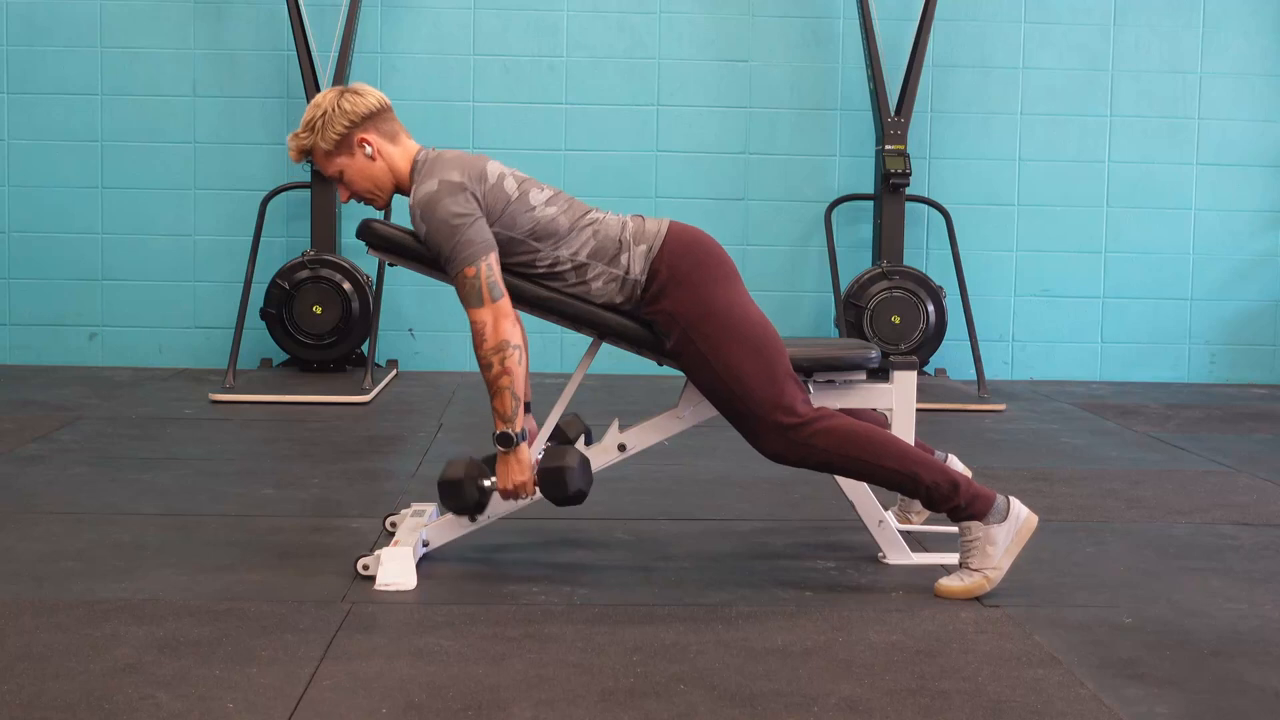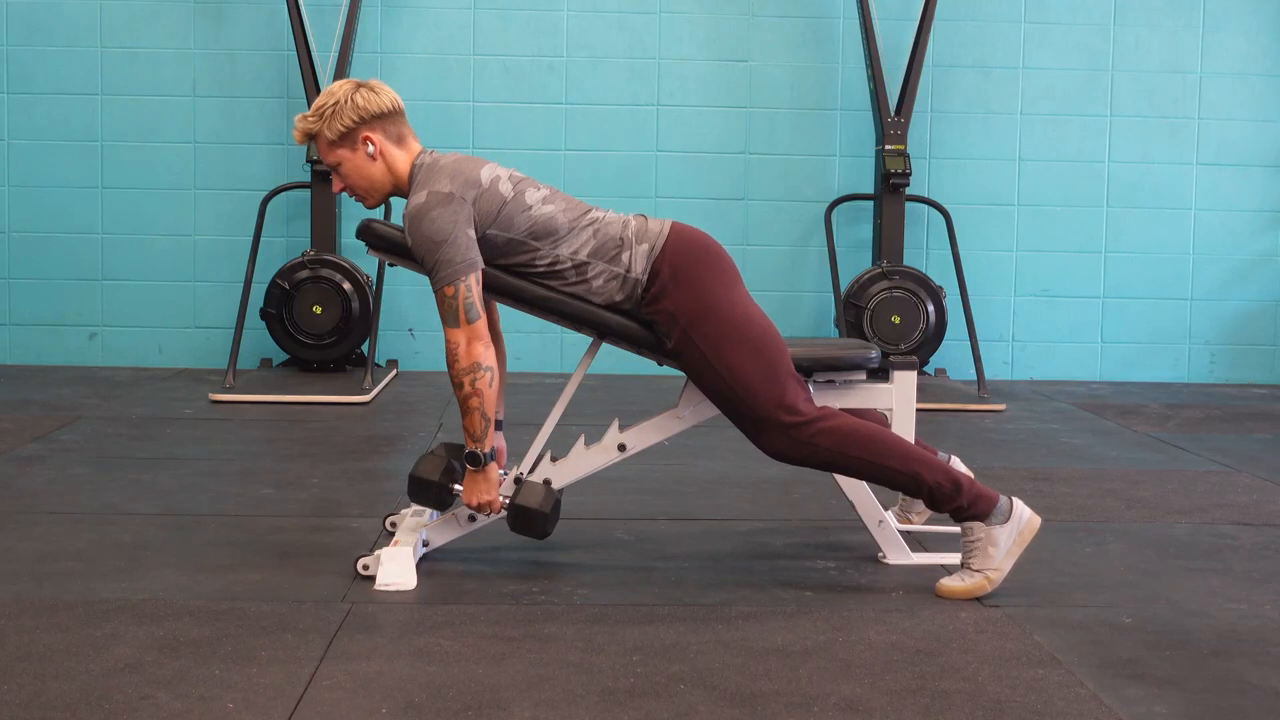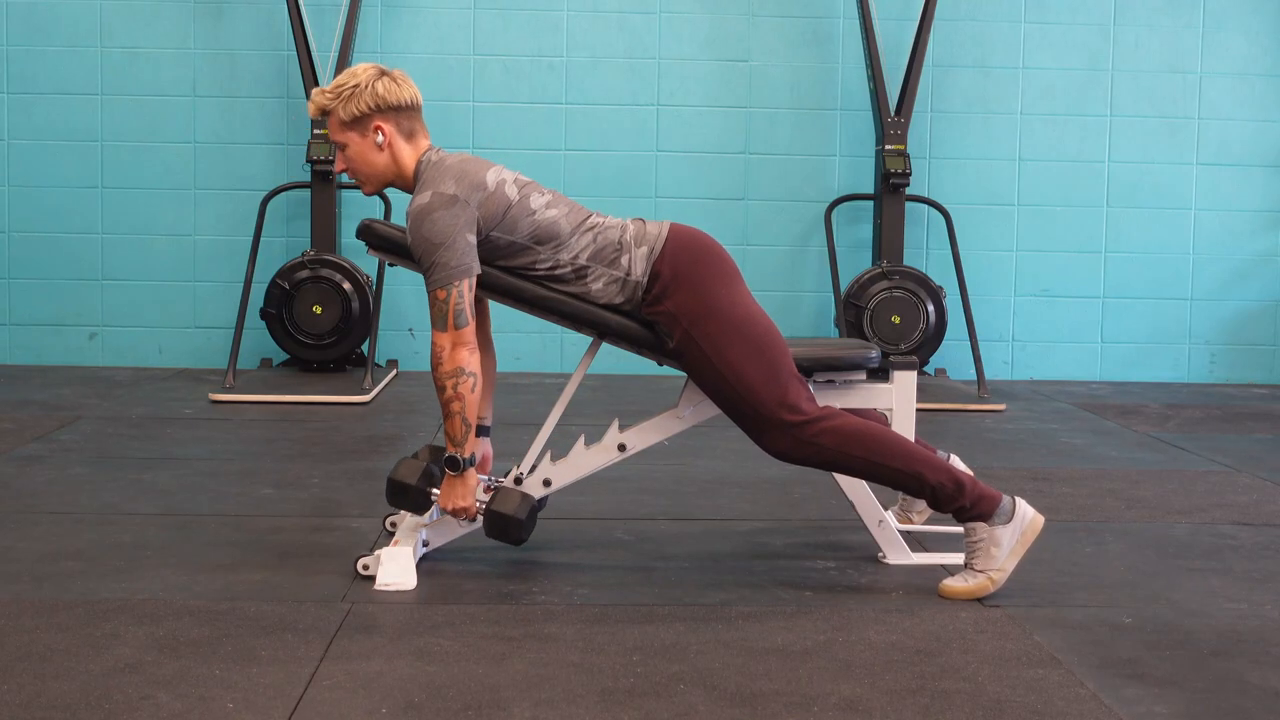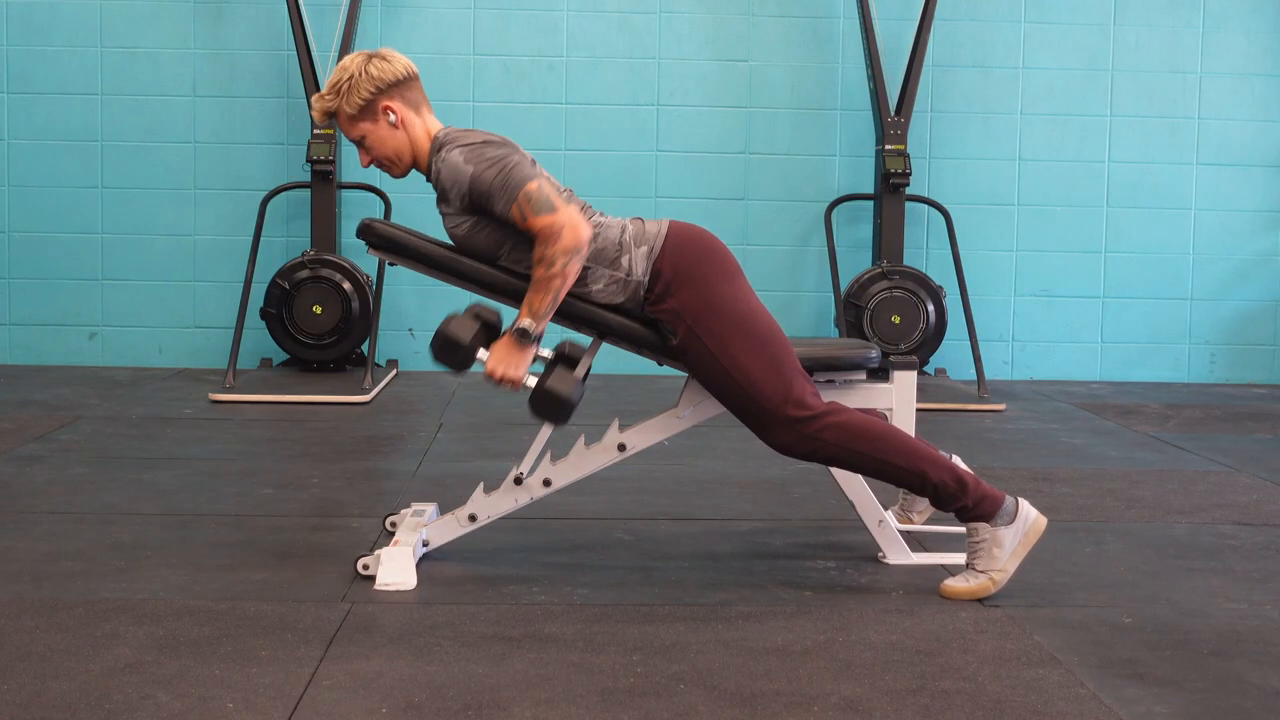
dt=1s
person 1, frame 1
left shoulder: (437, 197)
right shoulder: (446, 180)
left elbow: (495, 326)
right elbow: (501, 313)
left wrist: (510, 444)
right wrist: (523, 415)
left hip: (671, 275)
right hip: (665, 262)
left knee: (784, 423)
right knee: (778, 407)
left ankle: (986, 511)
right ankle: (928, 465)
person 1, frame 2
left shoulder: (430, 208)
right shoulder: (445, 182)
left elbow: (468, 347)
right elbow: (485, 326)
left wrist: (479, 463)
right wrist: (493, 430)
left hip: (671, 276)
right hip: (667, 261)
left knee: (786, 423)
right knee: (779, 408)
left ankle: (989, 512)
right ankle: (929, 463)
person 1, frame 3
left shoulder: (435, 207)
right shoulder: (450, 178)
left elbow: (454, 351)
right elbow: (476, 331)
left wrist: (459, 466)
right wrist: (479, 434)
left hip: (672, 278)
right hip: (669, 262)
left knee: (790, 423)
right knee: (780, 410)
left ankle: (992, 510)
right ankle: (927, 463)
person 1, frame 4
left shoulder: (465, 159)
right shoulder: (456, 166)
left elbow: (570, 234)
left wrist: (520, 338)
right wrist: (524, 333)
left hip: (675, 274)
right hip: (668, 269)
left knee: (794, 416)
right knee: (784, 410)
left ankle: (994, 512)
right ankle: (932, 470)
